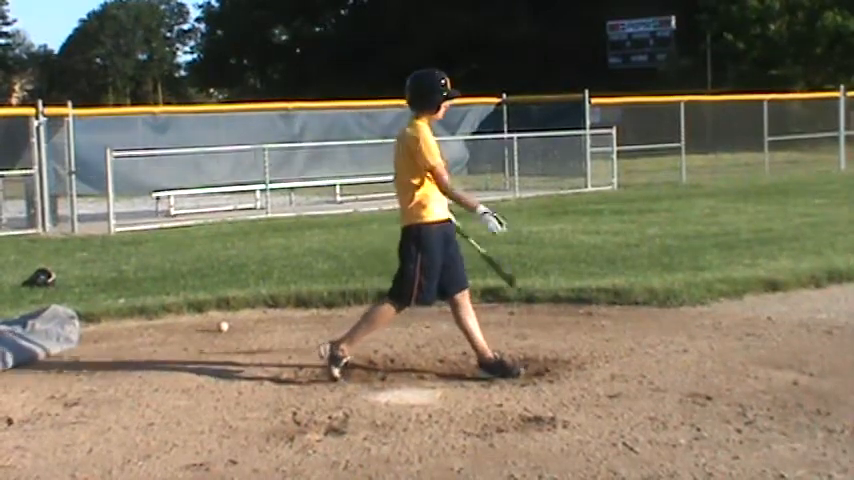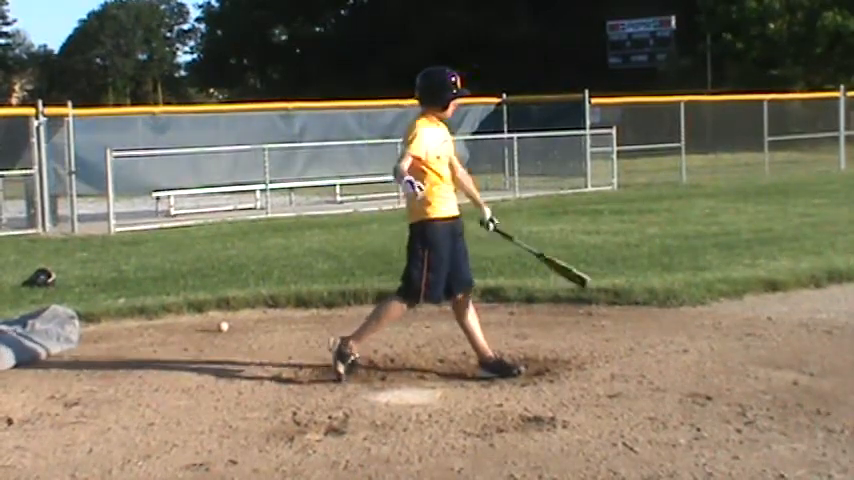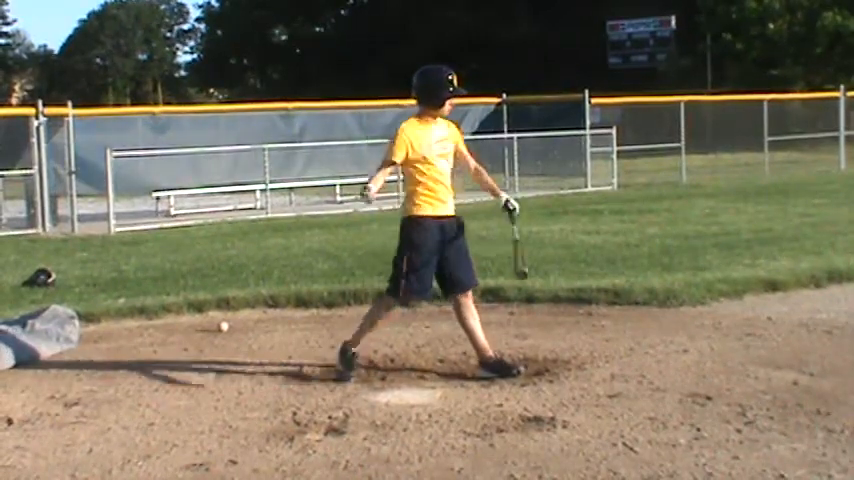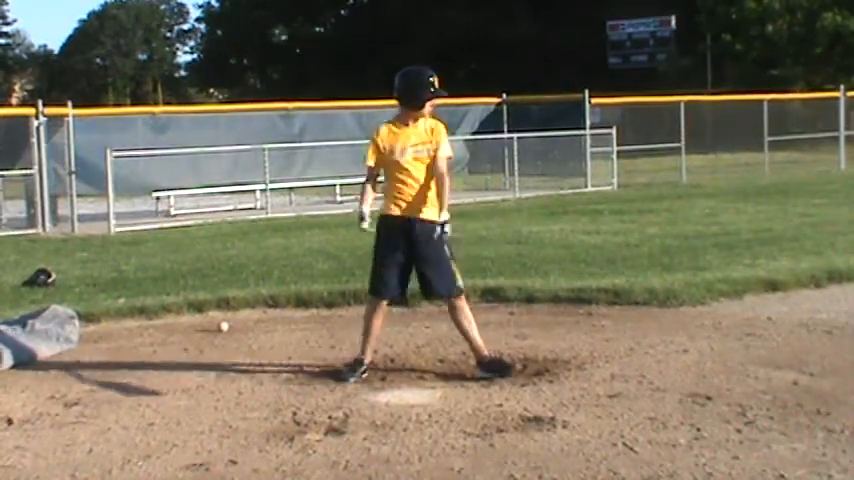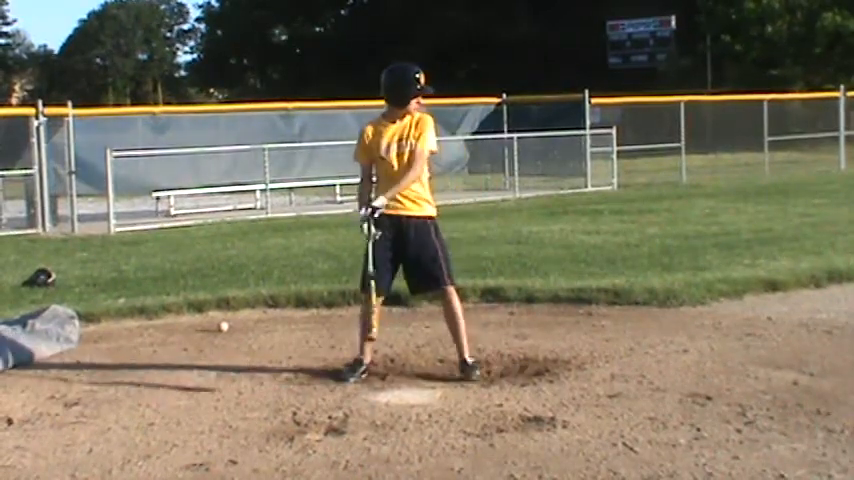
dt=0.2s
person 1, frame 1
left shoulder: (410, 132)
right shoulder: (421, 134)
right elbow: (443, 182)
right wrist: (479, 209)
left hip: (437, 224)
right hip: (424, 225)
left knee: (459, 293)
right knee: (400, 298)
left ankle: (486, 358)
right ankle: (340, 349)
person 1, frame 2
left shoulder: (441, 130)
right shoulder: (421, 129)
left elbow: (458, 173)
right elbow: (402, 166)
left wrist: (482, 206)
right wrist: (408, 180)
left hip: (450, 220)
right hip: (430, 222)
left knee: (462, 293)
right knee: (410, 295)
left ankle: (487, 358)
right ankle: (348, 346)
person 1, frame 3
left shoulder: (450, 129)
right shoulder: (408, 129)
left elbow: (471, 165)
right elbow: (384, 168)
left wrist: (500, 194)
right wrist: (372, 186)
left hip: (448, 219)
right hip: (418, 220)
left knee: (463, 291)
right knee: (398, 294)
left ankle: (487, 358)
right ankle: (352, 348)
person 1, frame 4
left shoulder: (436, 129)
right shoulder: (384, 133)
left elbow: (442, 174)
right elbow: (372, 178)
left wrist: (443, 213)
right wrist: (364, 210)
left hip: (428, 222)
right hip: (393, 222)
left knee: (453, 293)
right knee: (380, 296)
left ankle: (484, 357)
right ankle: (364, 359)
person 1, frame 5
left shoulder: (423, 122)
right shoulder: (370, 131)
left elbow: (418, 169)
right elbow: (366, 176)
left wrist: (384, 197)
right wrist: (364, 208)
left hip: (420, 217)
right hip: (385, 220)
left knee: (446, 287)
right knee: (373, 292)
left ankle: (465, 358)
right ankle: (363, 359)
